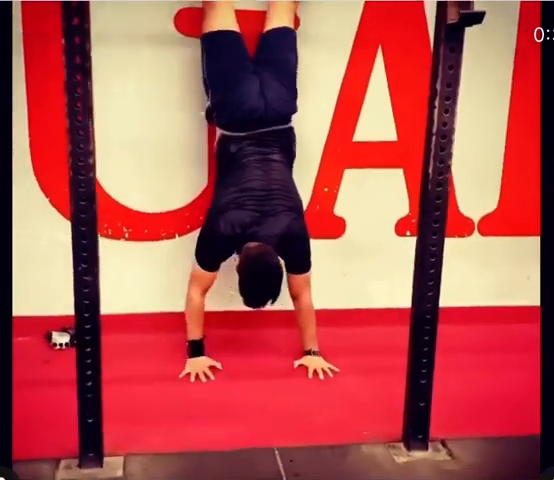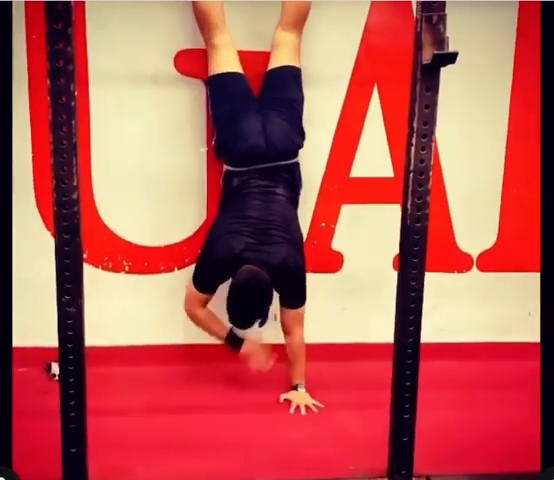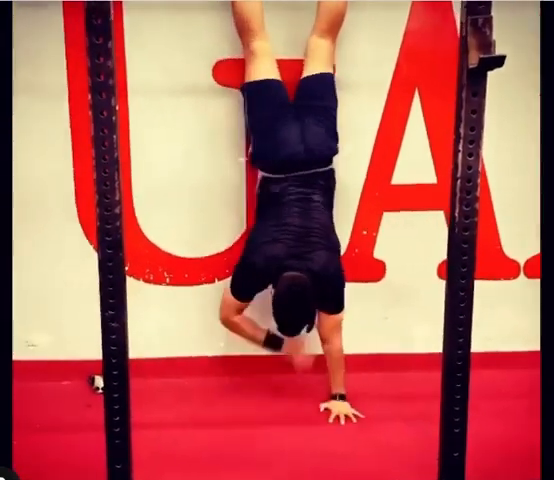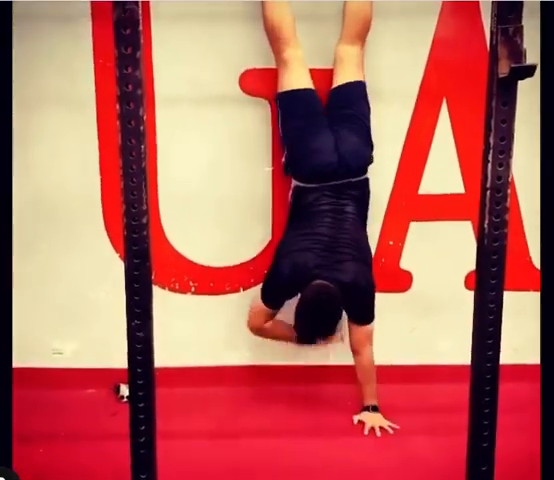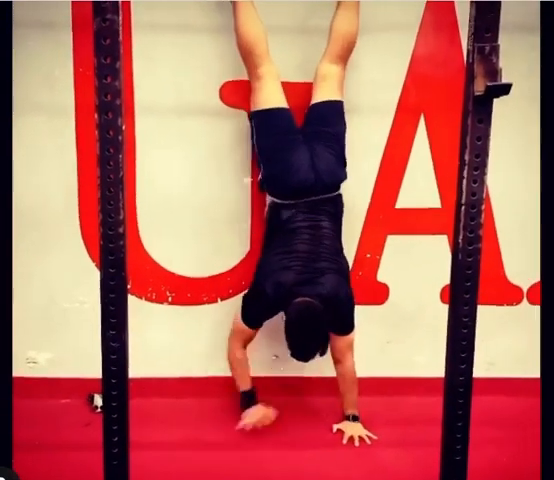
dt=1s
person 1, frame 1
left shoulder: (292, 230)
right shoulder: (221, 229)
left elbow: (302, 296)
right elbow: (196, 291)
left wrist: (313, 351)
right wrist: (194, 352)
left hip: (272, 114)
right hip: (237, 113)
person 1, frame 2
left shoulder: (288, 262)
right shoulder: (219, 253)
left elbow: (294, 330)
left wrist: (300, 386)
right wrist: (238, 342)
left hip: (279, 146)
right hip: (243, 147)
left knee: (287, 37)
right knee: (218, 40)
person 1, frame 3
left shoulder: (327, 269)
right shoulder: (258, 262)
left elbow: (332, 340)
left wrist: (340, 396)
right wrist: (279, 343)
left hip: (314, 151)
right hip: (279, 157)
left knee: (322, 40)
right knee: (257, 43)
person 1, frame 4
left shoulder: (357, 280)
right shoulder: (287, 268)
left elbow: (362, 350)
right elbow: (261, 322)
left wrist: (372, 406)
right wrist: (305, 335)
left hip: (348, 161)
right hip: (313, 162)
left knee: (349, 51)
right knee: (289, 54)
person 1, frame 5
left shoulder: (336, 293)
right shoulder: (268, 288)
left elbow: (344, 361)
right elbow: (236, 343)
left wrist: (353, 417)
right wrist: (248, 402)
left hip: (322, 175)
right hip: (287, 179)
left knee: (330, 69)
right knee: (262, 71)
